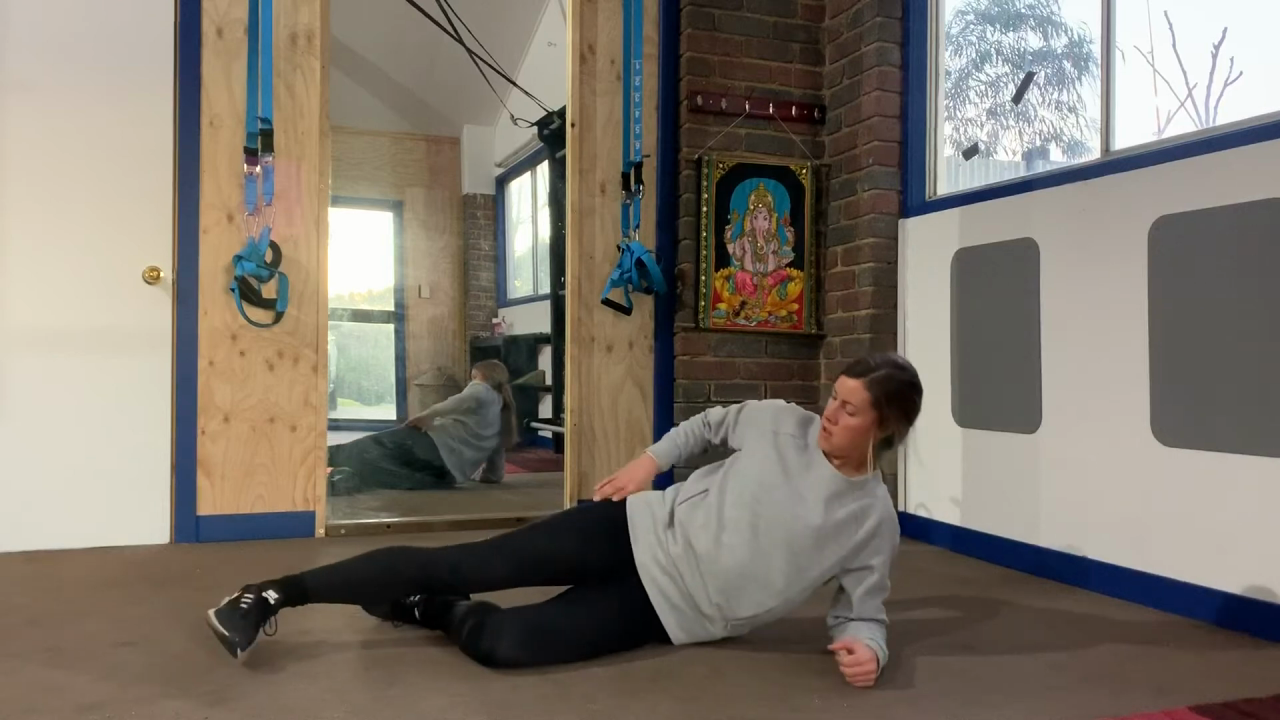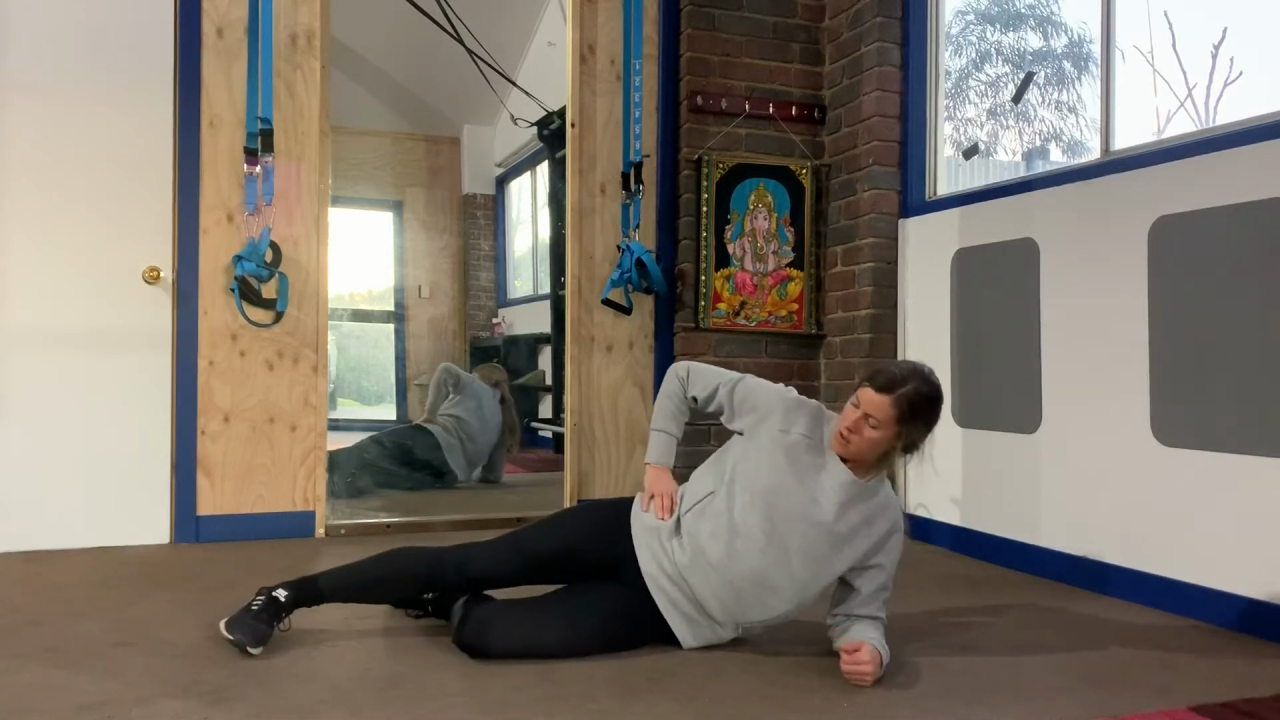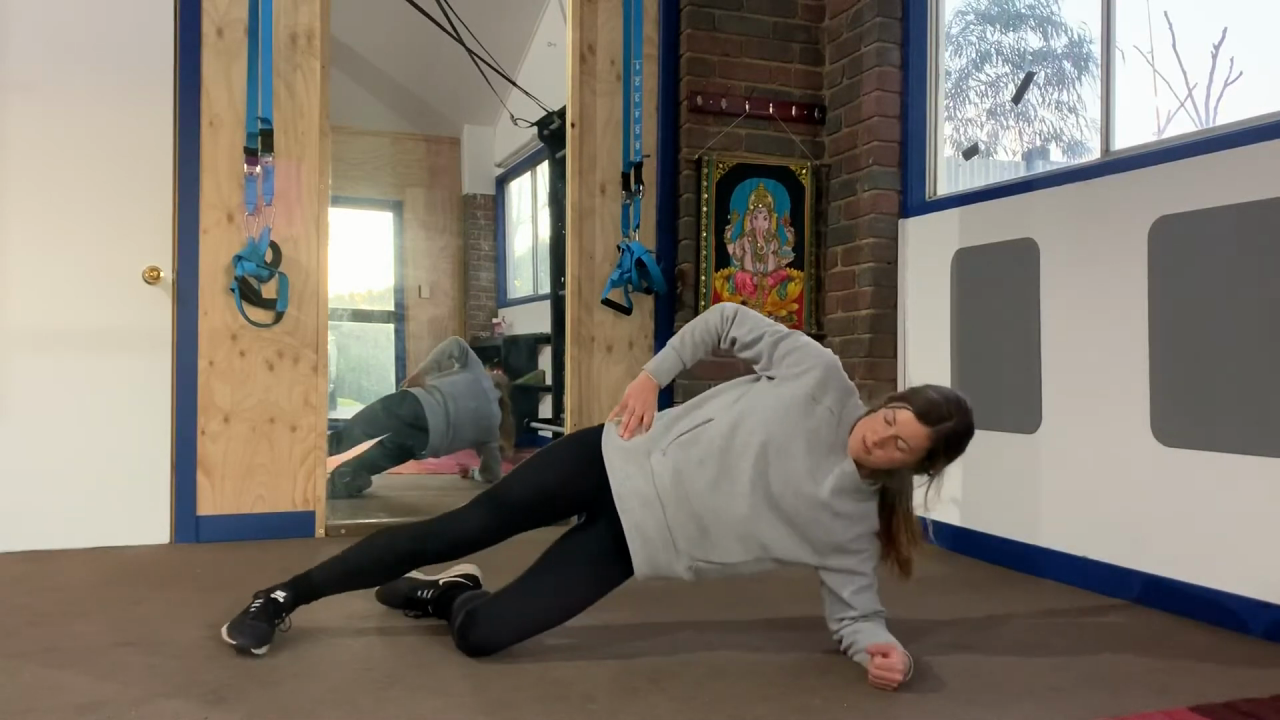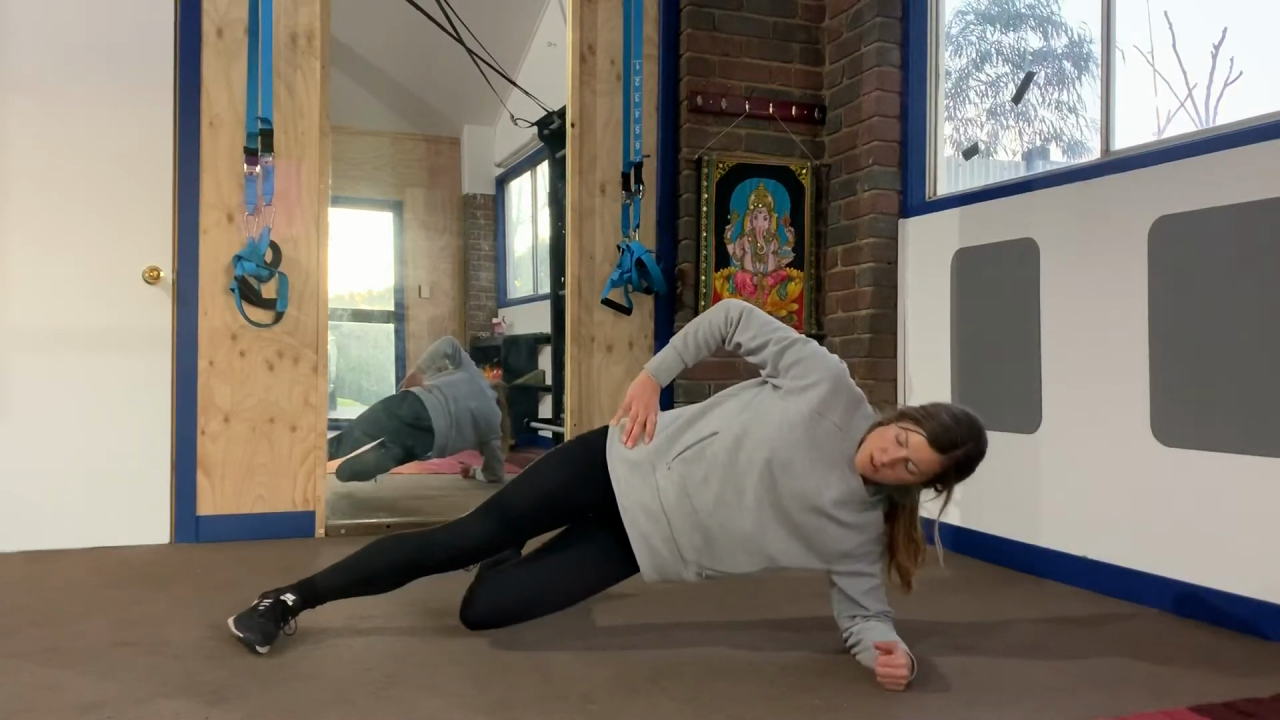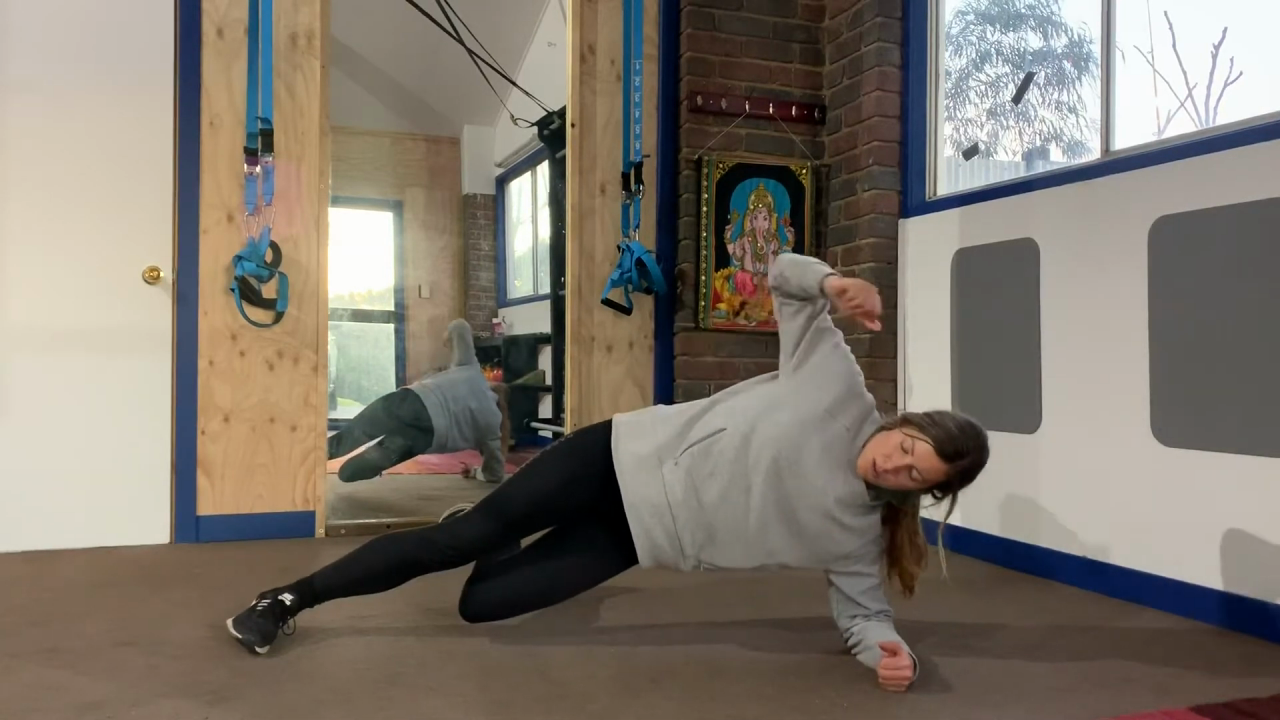
dt=1s
person 1, frame 1
left shoulder: (873, 522)
right shoulder: (783, 422)
left elbow: (860, 611)
right elbow: (712, 421)
left wrist: (866, 648)
right wrist: (650, 459)
left hip: (666, 609)
right hip: (636, 533)
left knee: (507, 644)
right knee: (461, 563)
left ankle: (438, 611)
right ankle: (276, 594)
person 1, frame 2
left shoulder: (880, 523)
right shoulder: (789, 412)
left elbow: (858, 610)
right elbow: (684, 378)
left wrist: (867, 646)
right wrist: (657, 463)
left hip: (670, 613)
right hip: (643, 535)
left knee: (484, 632)
right knee: (472, 560)
left ankle: (449, 606)
right ankle: (286, 595)
person 1, frame 3
left shoulder: (853, 521)
right shoulder: (819, 374)
left elbow: (855, 608)
right elbow: (727, 320)
left wrist: (886, 650)
right wrist: (652, 374)
left hip: (637, 536)
right hip: (621, 461)
left knee: (484, 634)
right knee: (461, 527)
left ankle: (449, 595)
right ankle: (283, 596)
person 1, frame 4
left shoulder: (859, 529)
right shoulder: (827, 384)
left elbow: (862, 609)
right elbow: (732, 318)
left wrist: (890, 650)
right wrist: (652, 374)
left hip: (646, 541)
right hip: (628, 465)
left knee: (484, 611)
right knee: (468, 537)
left ankle: (508, 554)
right ankle: (291, 597)
person 1, frame 5
left shoulder: (859, 530)
right shoulder: (839, 389)
left elbow: (861, 607)
right elbow: (783, 274)
left wrist: (889, 648)
right wrist: (834, 283)
left hip: (642, 535)
right hip: (628, 458)
left knee: (481, 604)
right knee: (471, 537)
left ankle: (488, 547)
right ankle: (289, 597)
person 2, frame 1
left shoulder: (483, 390)
right shoulder: (502, 426)
left elbow: (474, 396)
right elbow: (495, 475)
left wrist: (430, 413)
right wrist: (474, 471)
left hip: (430, 441)
right hip: (446, 473)
left knee: (361, 451)
right ankle: (350, 478)
person 2, frame 2
left shoulder: (475, 386)
right shoulder: (502, 421)
left elbow: (445, 370)
right elbow: (493, 475)
left wrist: (429, 413)
right wrist: (470, 470)
left hip: (429, 438)
right hip: (446, 469)
left knee: (363, 452)
person 2, frame 3
left shoulder: (476, 372)
right shoulder: (493, 418)
left elbow: (455, 344)
right elbow: (492, 474)
left wrist: (421, 372)
right wrist: (474, 473)
left hip: (411, 403)
right hip: (421, 436)
left knee: (342, 438)
right ankle: (345, 477)
person 2, frame 4
left shoulder: (470, 373)
right shoulder: (492, 419)
left elbow: (448, 343)
right elbow: (495, 475)
left wrist: (417, 371)
right wrist: (475, 472)
right hip: (424, 434)
left knee: (339, 445)
person 2, frame 5
left shoulder: (472, 371)
right shoulder: (491, 418)
left elbow: (459, 326)
right elbow: (495, 474)
left wrist: (448, 337)
right wrist: (476, 471)
right hip: (422, 430)
left knee: (339, 443)
right knee: (348, 471)
